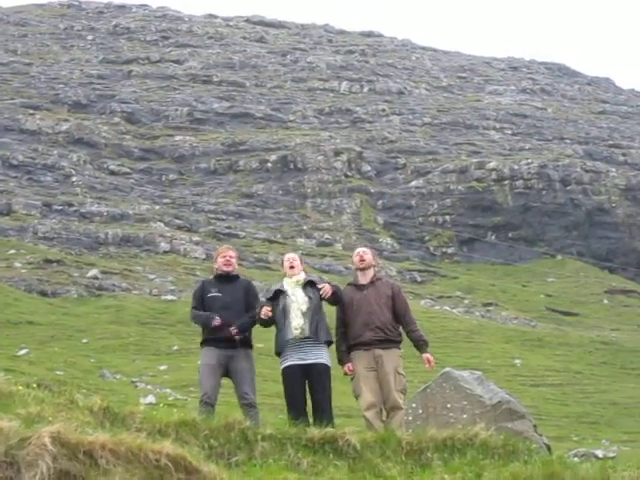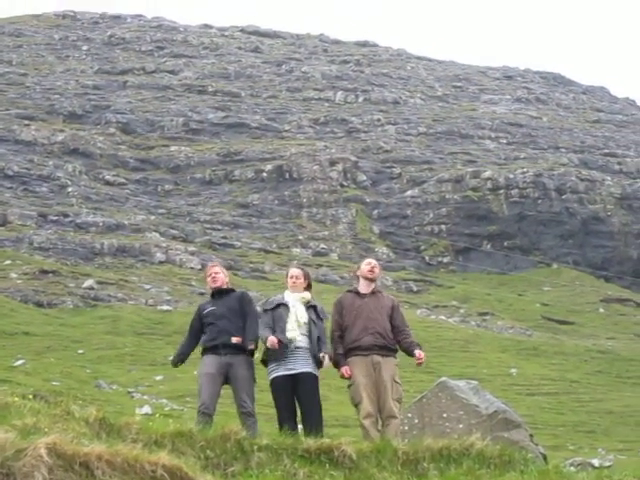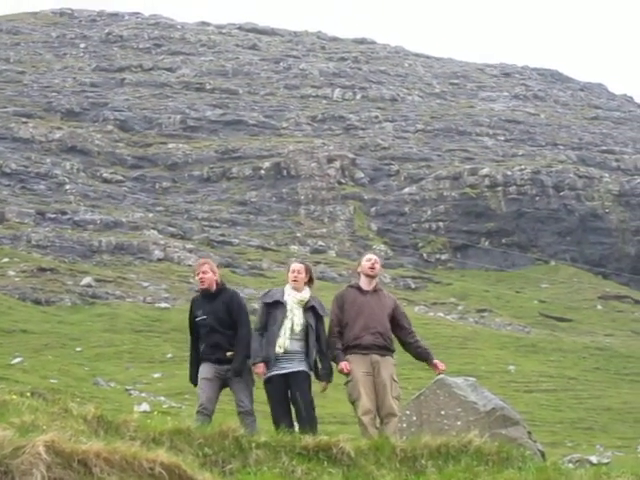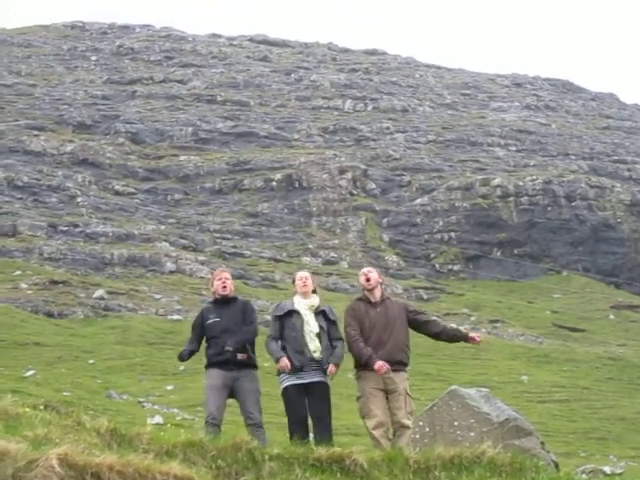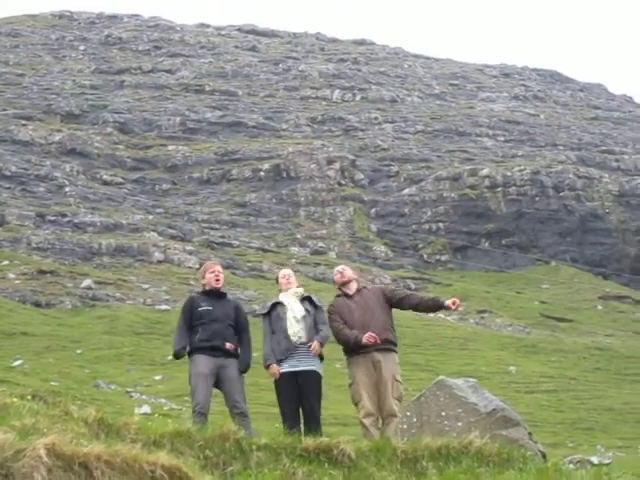
dt=0.4s
person 1, frame 1
left shoulder: (390, 287)
right shoulder: (346, 293)
left elbow: (407, 320)
right elbow: (341, 330)
left wrist: (423, 348)
right wrist: (344, 359)
left hip: (389, 351)
right hip: (361, 354)
left knee: (395, 401)
right knee: (369, 404)
person 1, frame 2
left shoulder: (389, 301)
right shoulder: (343, 301)
left elbow: (401, 331)
right elbow: (336, 335)
left wrist: (414, 349)
right wrist: (340, 362)
left hip: (386, 359)
right hip: (357, 360)
left knee: (390, 410)
right knee: (366, 411)
person 1, frame 3
left shoulder: (389, 300)
right shoulder: (344, 296)
left elbow: (406, 332)
right elbow: (334, 331)
left wrist: (428, 358)
right wrist: (339, 358)
left hip: (384, 359)
right hip: (356, 358)
left knee: (390, 409)
right knee: (365, 410)
person 1, frame 4
left shoulder: (401, 308)
right shoulder: (354, 309)
left elbow: (431, 325)
right elbow: (353, 341)
left wrist: (463, 336)
right wrist: (372, 361)
left hip: (398, 373)
right hip: (369, 374)
left knee: (403, 421)
right knee: (377, 423)
person 1, frame 5
left shoulder: (379, 292)
right shoulder: (336, 305)
left elbow: (408, 299)
right elbow: (340, 332)
left wrist: (441, 303)
right wrist: (360, 338)
left hip: (387, 355)
right hip: (359, 359)
left knee: (391, 408)
right knee: (367, 411)
person 2, frame 1
left shoulder: (246, 285)
right shoulder: (206, 285)
left elbow: (255, 312)
right elbow: (195, 312)
left wrist: (241, 328)
right wrist: (209, 319)
left hip: (241, 349)
right hip: (212, 348)
left knee: (248, 398)
right knee: (207, 397)
person 2, frame 2
left shoulder: (241, 297)
right shoulder: (204, 306)
left elbow: (252, 319)
right elbow: (193, 336)
left wrist: (251, 341)
right wrist: (179, 356)
left hip: (239, 356)
right hip: (212, 357)
left knee: (246, 407)
right knee: (205, 407)
person 2, frame 3
left shoulder: (231, 297)
right shoulder: (196, 303)
left elbow: (243, 330)
right elbow: (195, 339)
left wrist: (239, 362)
right wrist: (194, 371)
left hip: (237, 363)
right hip: (209, 364)
left knee: (245, 408)
right knee: (204, 408)
person 2, frame 4
left shoulder: (244, 306)
right shoulder: (206, 312)
left elbow: (252, 329)
right elbow: (195, 338)
left wrist: (234, 343)
right wrist: (187, 351)
left hip: (245, 369)
right hip: (217, 369)
left knee: (254, 418)
right knee: (213, 418)
person 2, frame 5
left shoulder: (233, 305)
right shoulder: (194, 301)
left elbow: (243, 333)
right elbow: (183, 327)
left wrist: (246, 358)
right wrist: (179, 347)
left hip: (229, 359)
right hip: (202, 357)
left knee: (239, 408)
right knee: (200, 407)
person 3, frame 1
left shoulder: (314, 285)
right shoulder: (278, 292)
left elbow: (335, 298)
right elbow: (268, 321)
left wrist: (332, 288)
right wrist: (263, 315)
left hip: (316, 349)
right hip: (291, 352)
left knee: (322, 401)
right knee: (295, 403)
person 3, frame 2
left shoulder: (313, 307)
right shoulder: (274, 304)
left elbow: (320, 335)
right elbow: (264, 327)
left wrist: (324, 353)
right wrist: (268, 337)
left hip: (305, 362)
right hip: (279, 363)
left knee: (312, 411)
right knee: (285, 415)
person 3, frame 3
left shoulder: (313, 305)
right shoulder: (272, 298)
left elbow: (321, 340)
right elbow: (259, 331)
left wrist: (325, 373)
right wrist: (258, 359)
left hip: (300, 363)
right hip: (274, 364)
left knee: (305, 408)
right knee: (280, 415)
person 3, frame 4
left shoulder: (325, 311)
right shoulder: (284, 309)
left elbow: (337, 339)
right elbow: (271, 339)
left wrist: (335, 360)
right wrist: (280, 356)
left hip: (318, 374)
right hip: (292, 374)
left knee: (322, 420)
right knee: (297, 423)
person 3, frame 5
left shoulder: (312, 302)
right shoulder: (272, 308)
left elbow: (323, 325)
right elbow: (268, 337)
left wrist: (320, 339)
right wrist: (270, 361)
left hip: (309, 360)
right hip: (284, 362)
left knee: (312, 409)
right knee: (288, 412)
